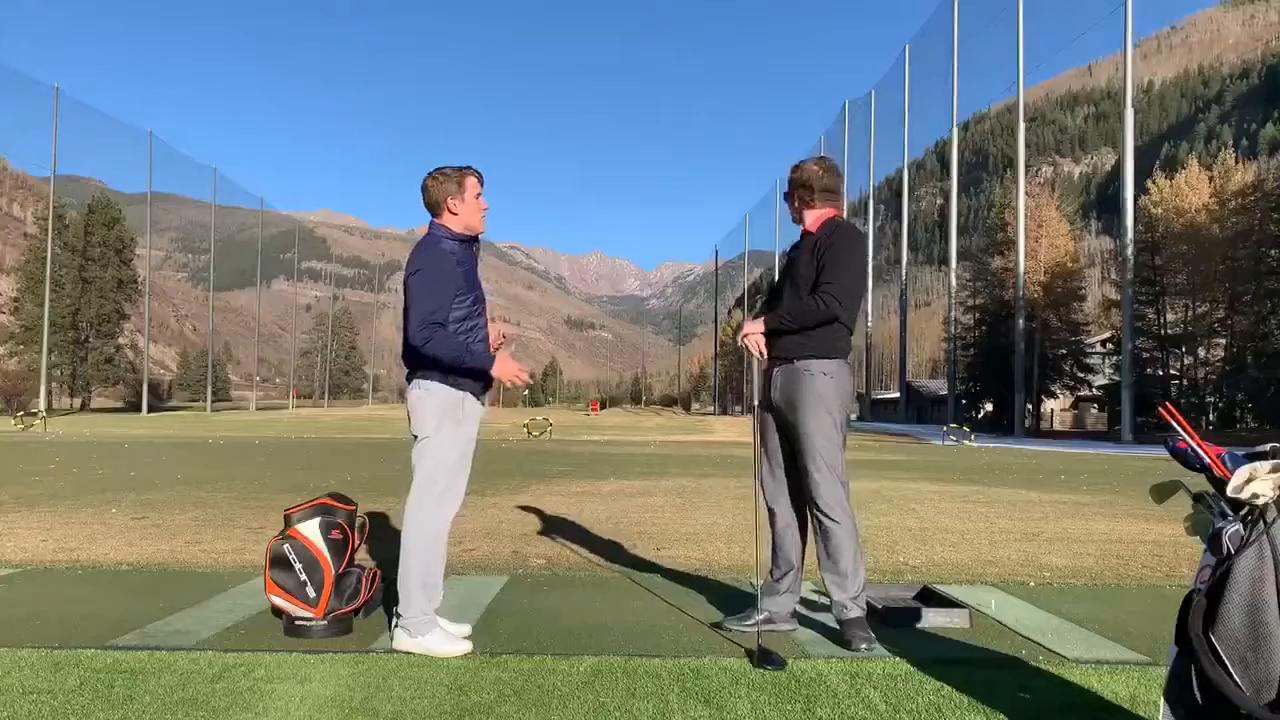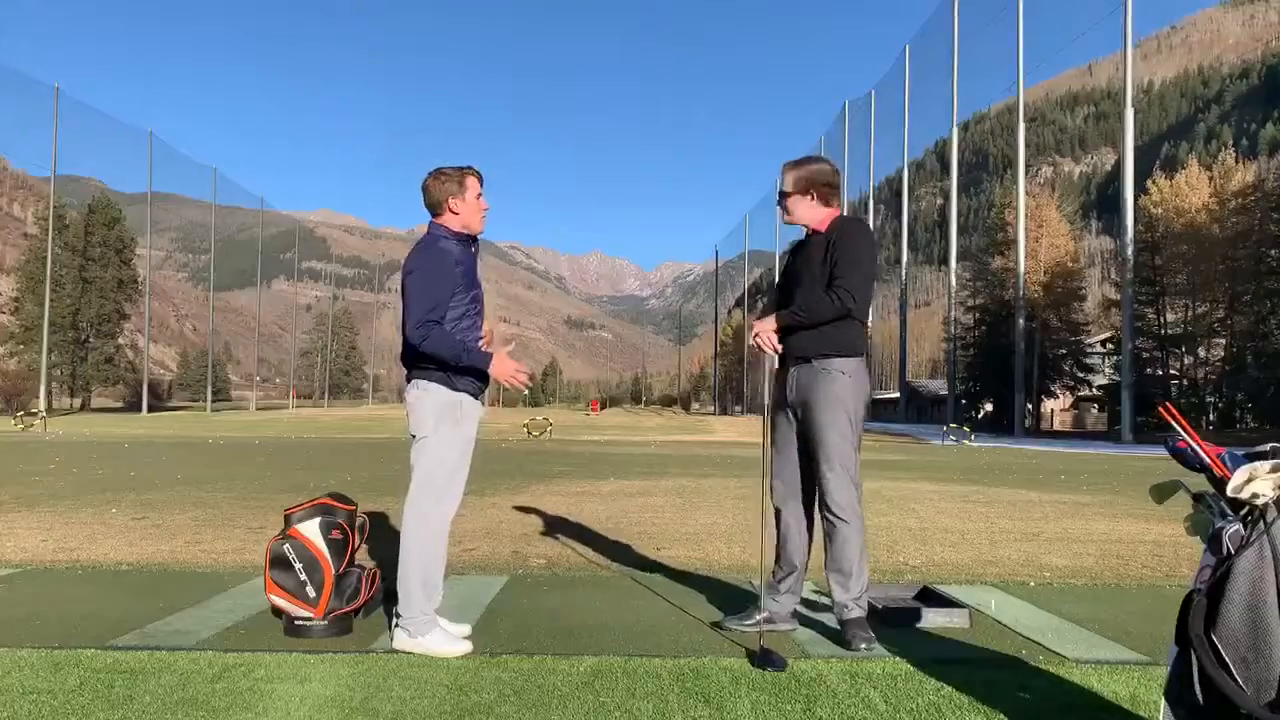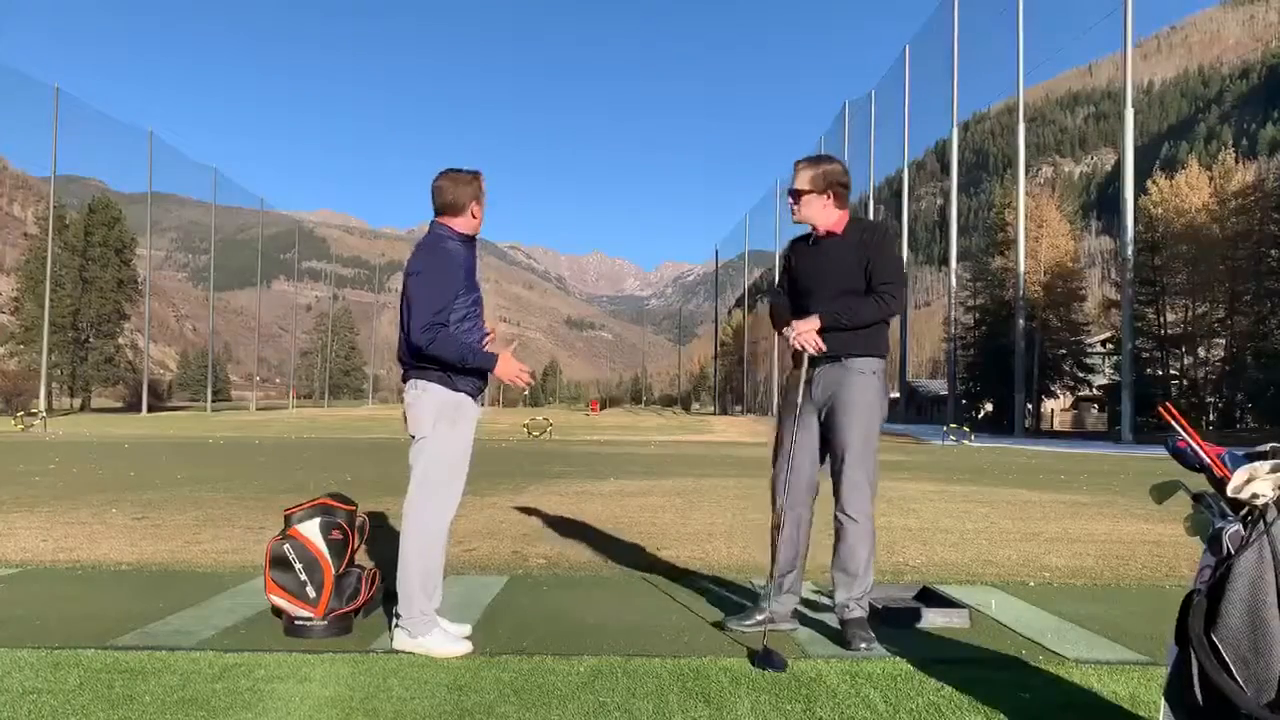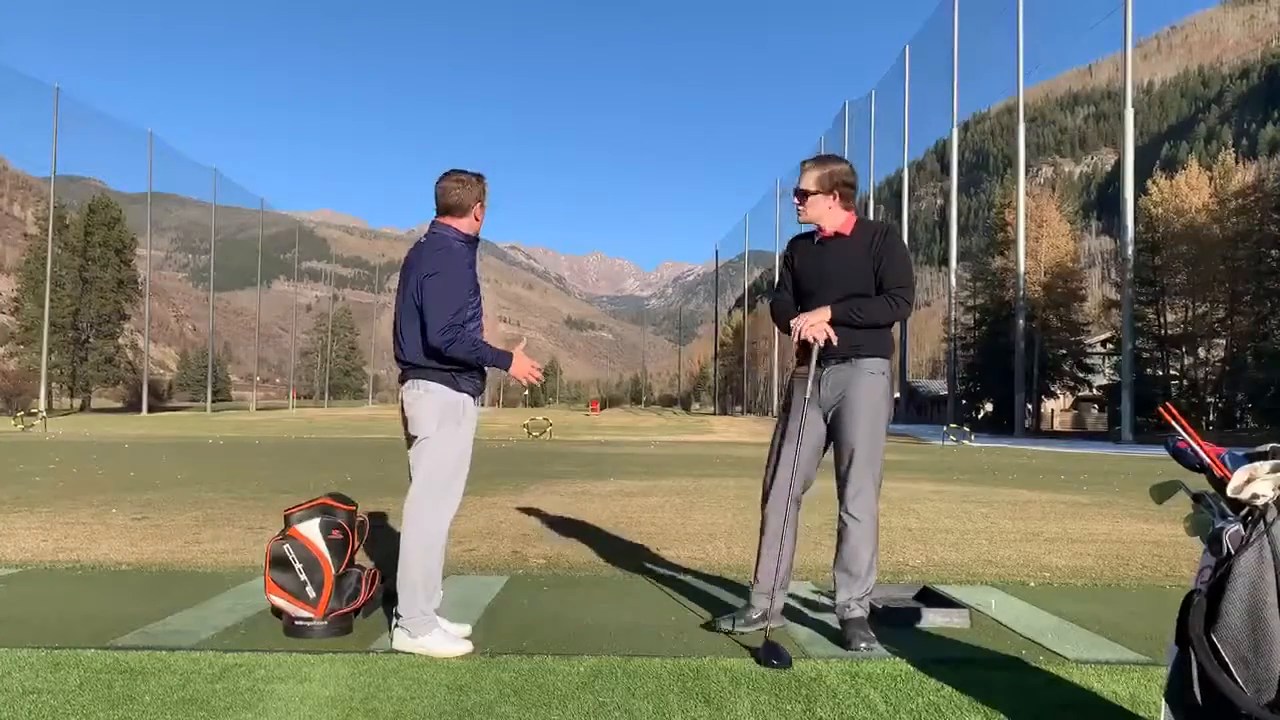
dt=0.3s
person 1, frame 1
left shoulder: (843, 237)
right shoulder: (800, 247)
left elbow: (832, 304)
right elbow: (776, 302)
left wrist: (766, 322)
right wrist: (755, 327)
left hip: (817, 374)
right hip: (778, 375)
left knee: (825, 493)
right knee: (781, 495)
left ankle: (851, 610)
right ankle: (778, 604)
person 1, frame 2
left shoulder: (852, 234)
right shoulder: (800, 248)
left elbow: (845, 299)
right elbow: (779, 301)
left wrist: (776, 321)
right wrist: (766, 326)
left hip: (834, 373)
right hip: (791, 374)
left knee: (837, 493)
right knee: (788, 494)
left ankle: (852, 610)
right ankle: (780, 603)
person 1, frame 3
left shoulder: (873, 237)
right shoulder: (797, 250)
left elbow: (888, 300)
right elbow: (779, 305)
left wrist: (818, 319)
right wrist: (791, 327)
left hip: (857, 373)
right hip: (806, 376)
left knee: (852, 496)
right knee: (790, 490)
left ankle: (853, 610)
right ankle: (780, 603)
person 1, frame 4
left shoulder: (881, 238)
right shoulder: (798, 248)
left elbow: (900, 302)
right elbow: (780, 303)
left wrist: (829, 312)
right wrist: (798, 321)
left hip: (862, 373)
right hip: (809, 373)
left knee: (857, 496)
right knee: (781, 486)
left ankle: (854, 610)
right ankle: (765, 601)
person 2, frame 1
left shoulder: (458, 251)
right shoulder: (436, 256)
right elbow: (425, 335)
left wrist: (482, 332)
right wrist: (489, 362)
left hip: (456, 393)
right hip: (444, 393)
left knee: (439, 503)
right knee: (431, 504)
left ankle: (422, 612)
right ankle: (414, 625)
person 2, frame 2
left shoulder: (457, 250)
right shoulder: (434, 254)
right elbow: (422, 333)
left wrist: (476, 332)
right wrist: (487, 361)
left hip: (455, 392)
right hip: (442, 394)
left knee: (438, 504)
right knee: (431, 505)
left ankle: (422, 612)
right ankle: (413, 625)
person 2, frame 3
left shoulder: (447, 251)
right shoulder: (441, 256)
right elbow: (427, 336)
left wrist: (475, 335)
right wrist: (491, 362)
left hip: (448, 392)
right hip: (443, 394)
left knee: (434, 504)
right knee: (430, 505)
left ankle: (421, 612)
right ankle: (414, 624)
person 2, frame 4
left shoulder: (426, 250)
right shoulder: (449, 256)
right elbow: (446, 338)
left wrist: (473, 335)
right wrist: (506, 360)
left hip: (433, 389)
right hip: (445, 393)
left knee: (432, 503)
right knee: (432, 505)
left ankle: (419, 612)
right ankle: (414, 625)
